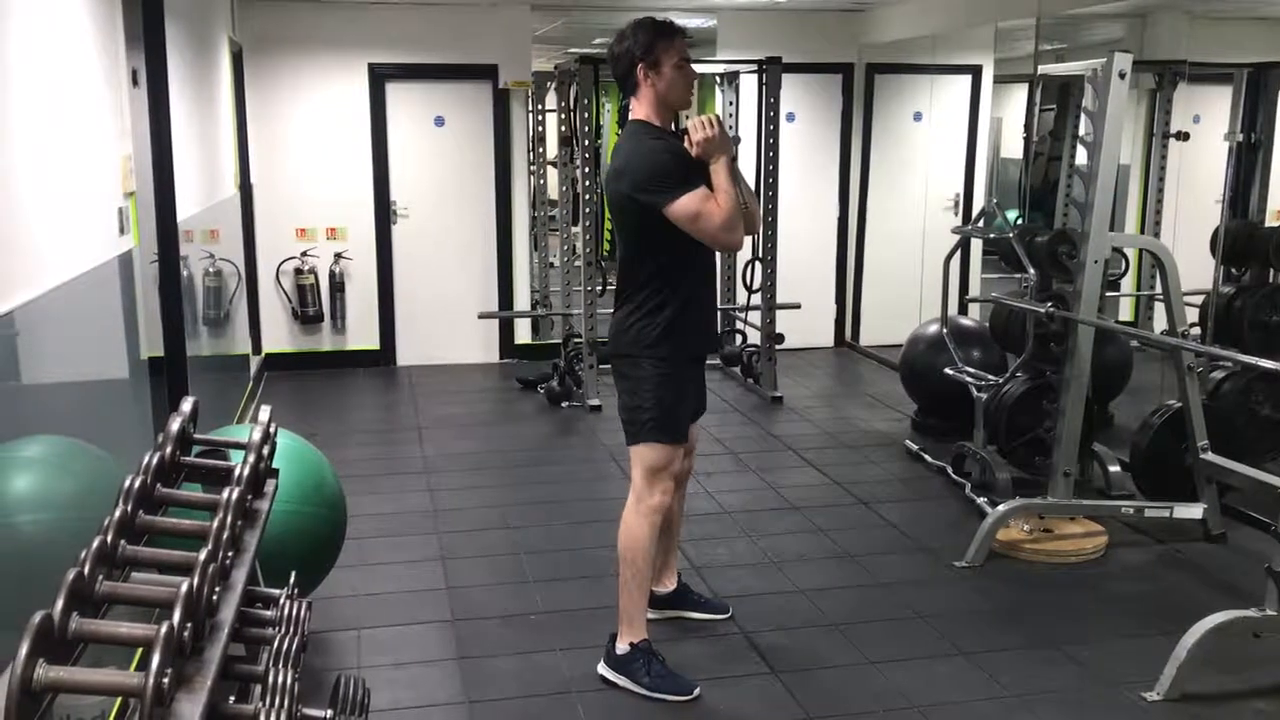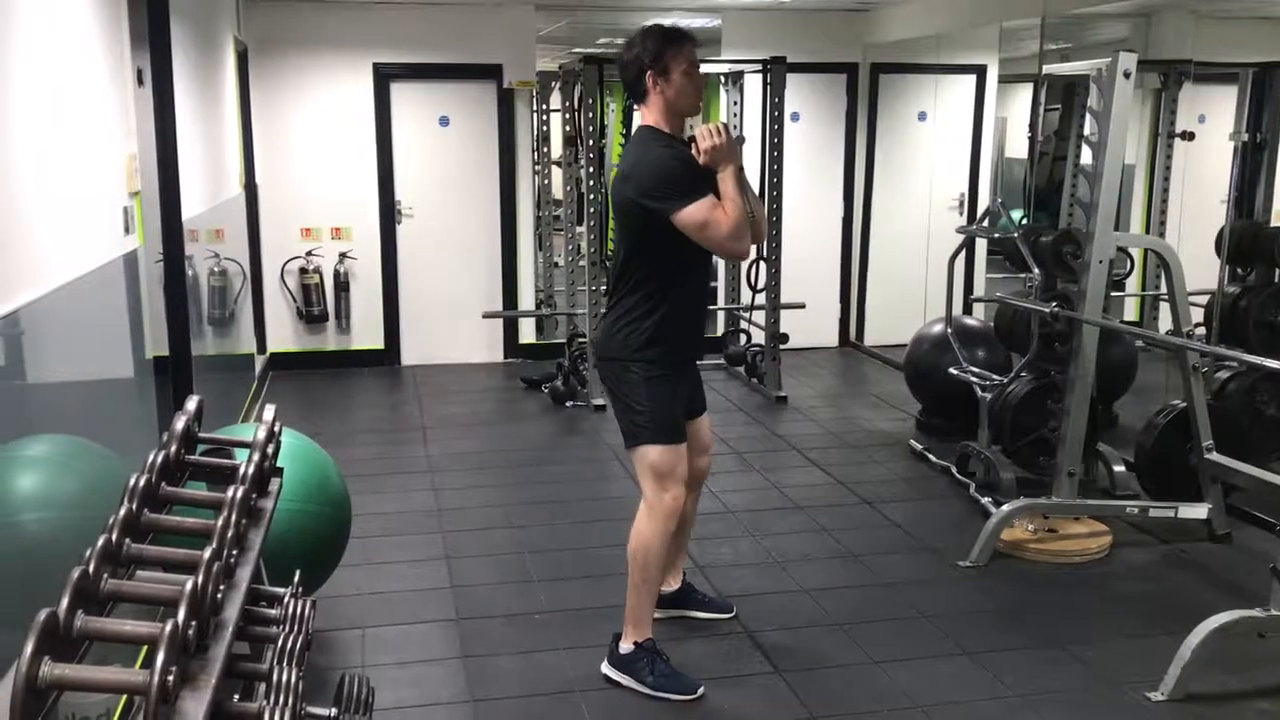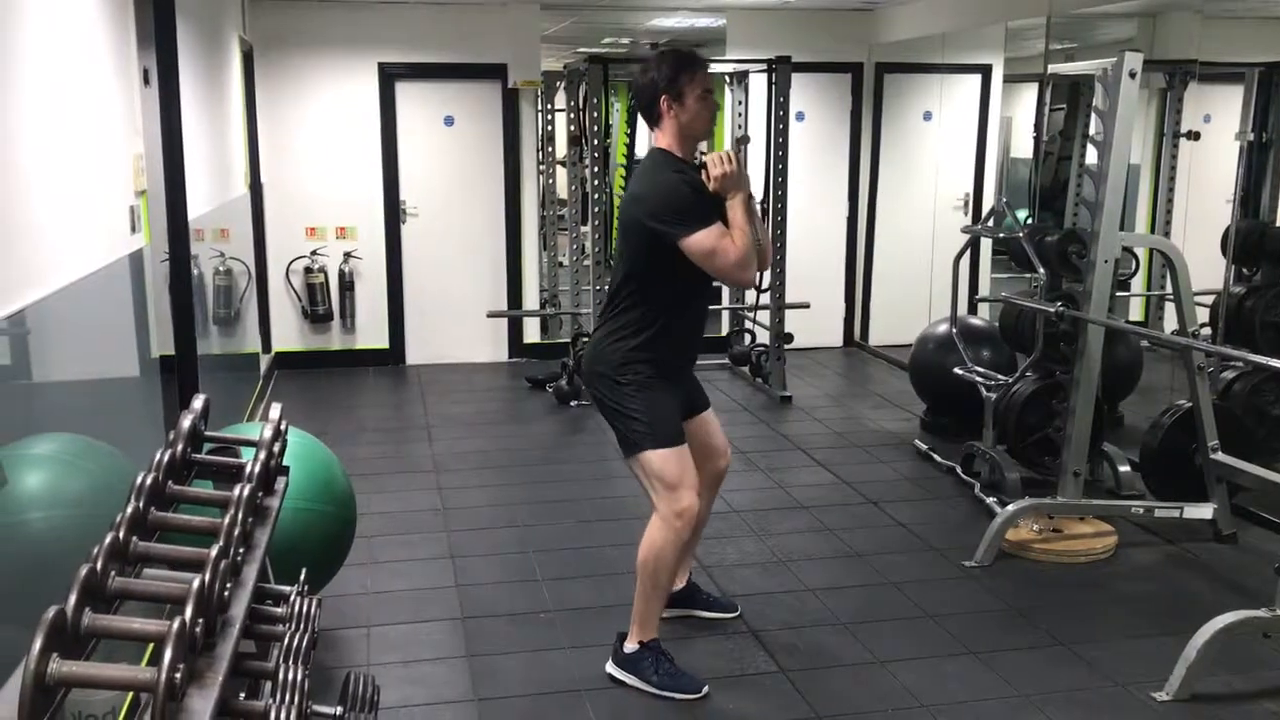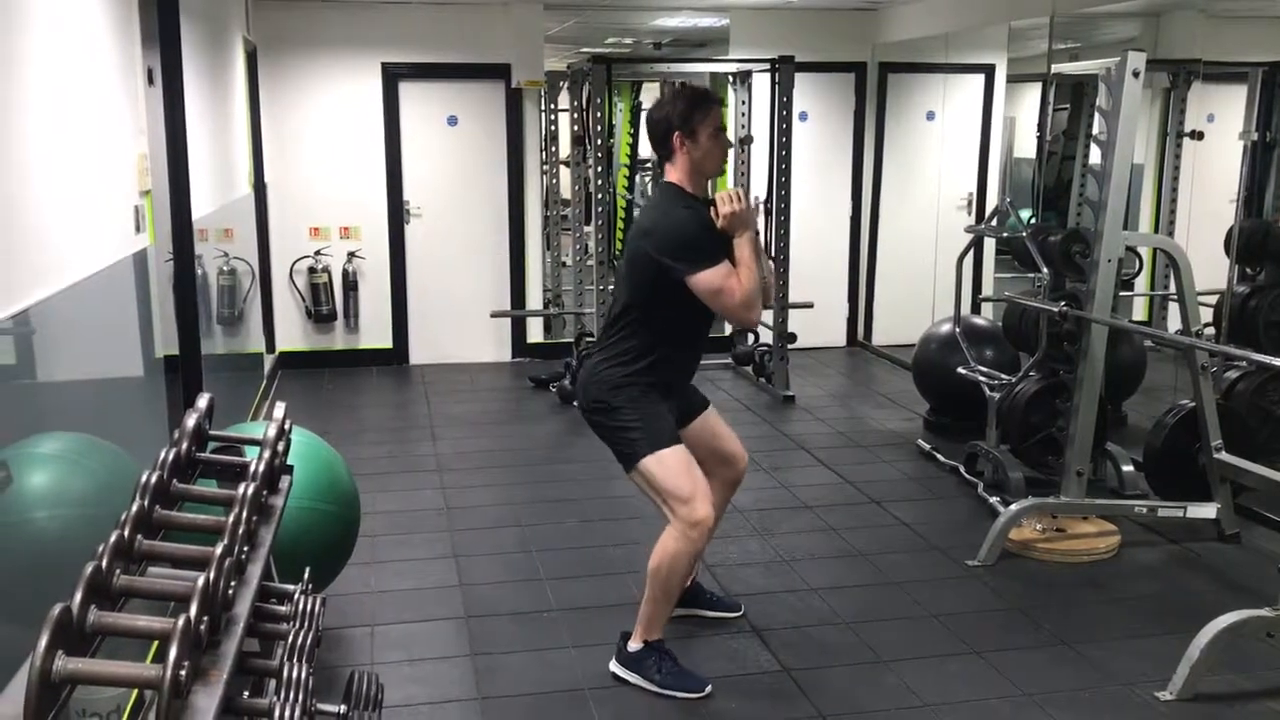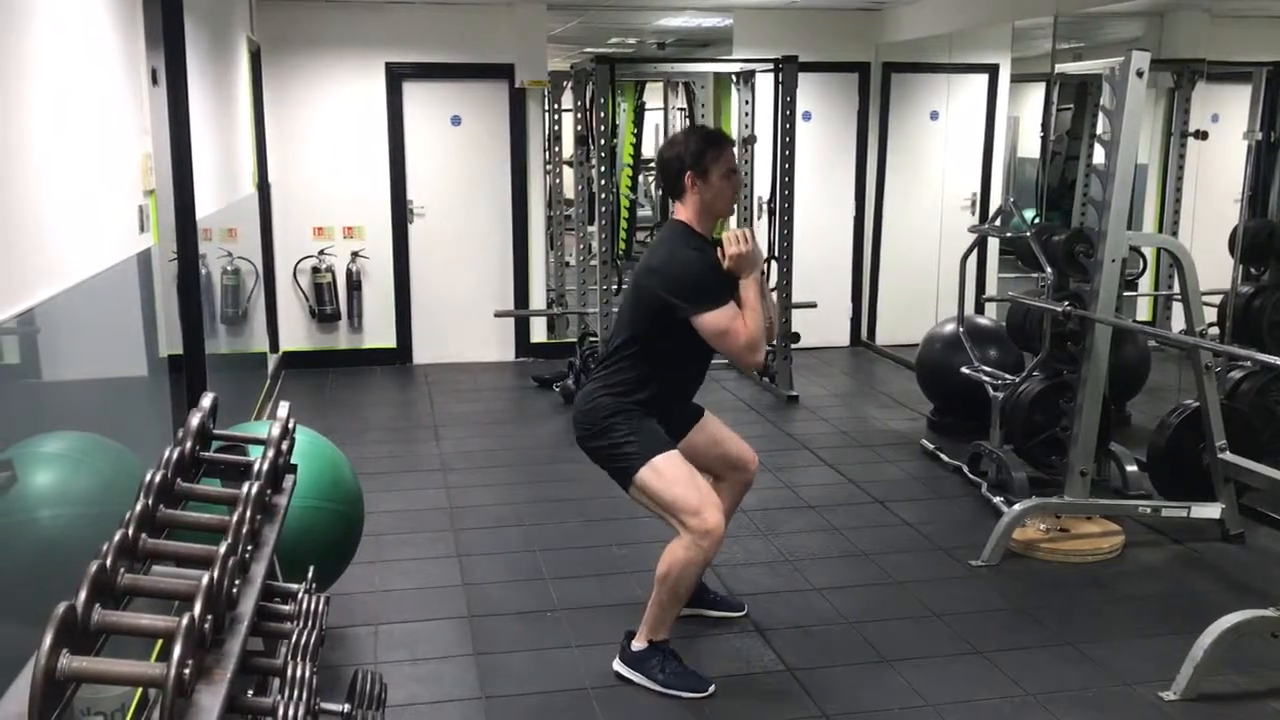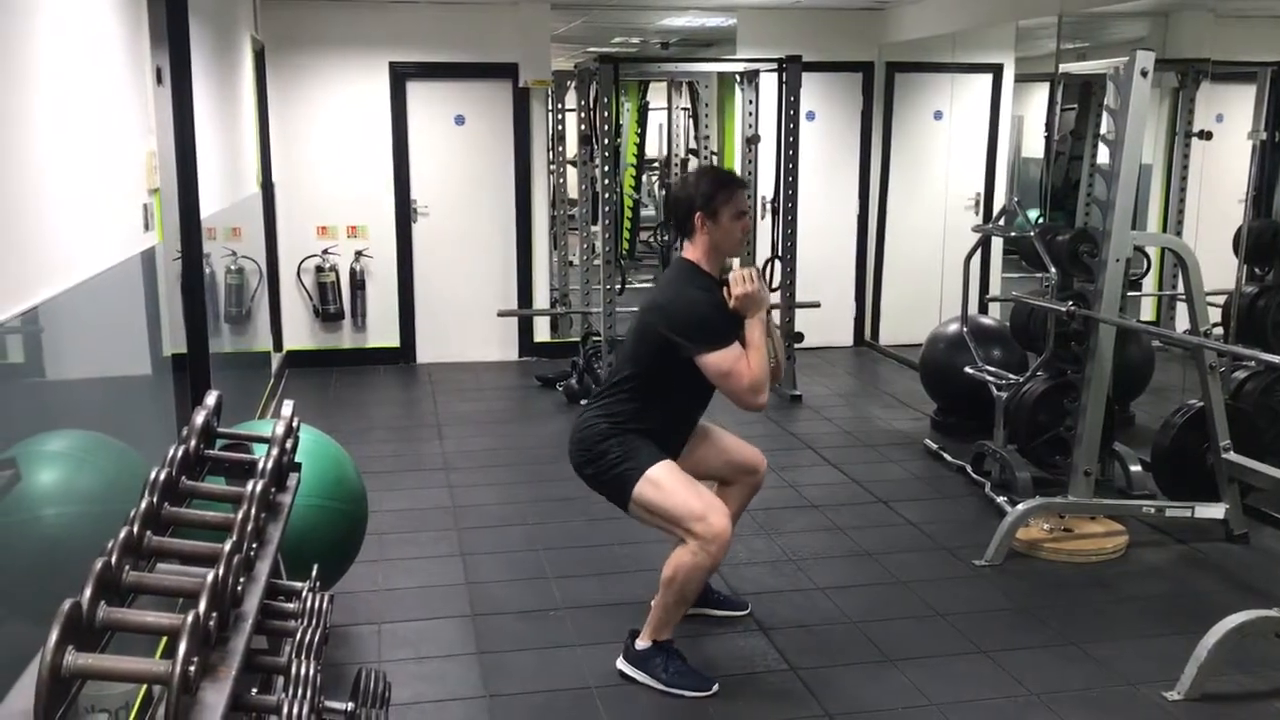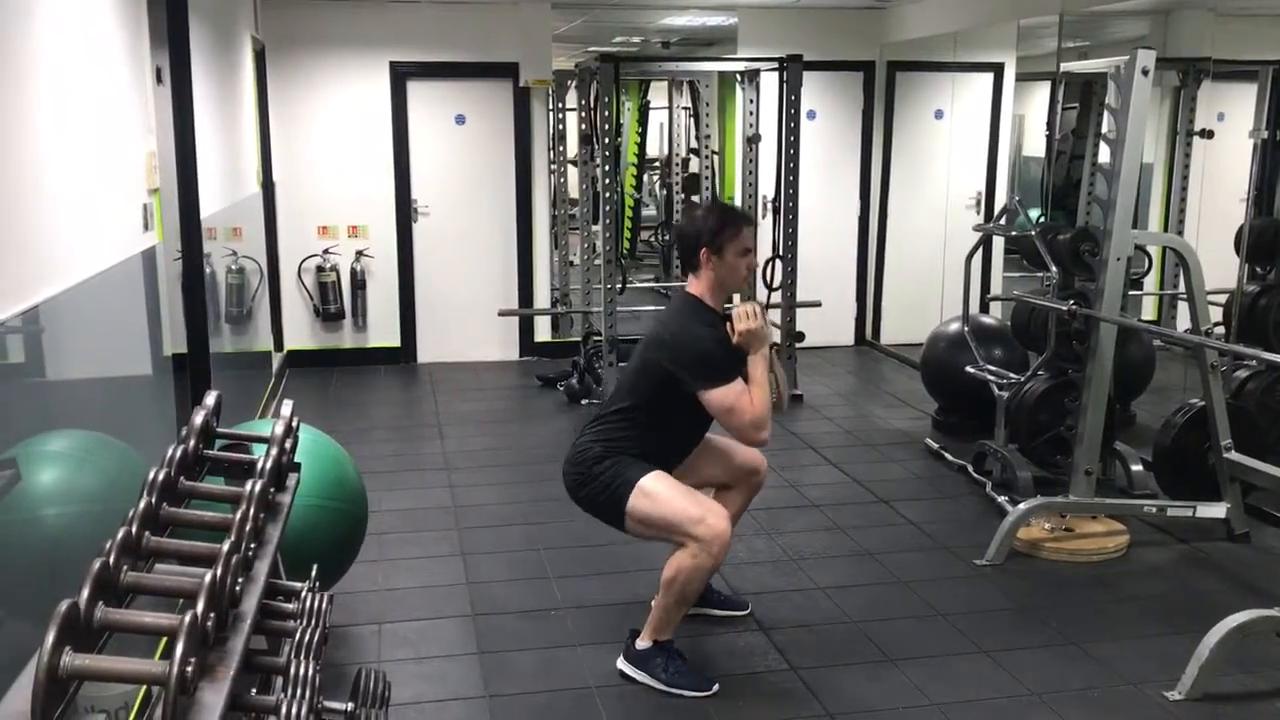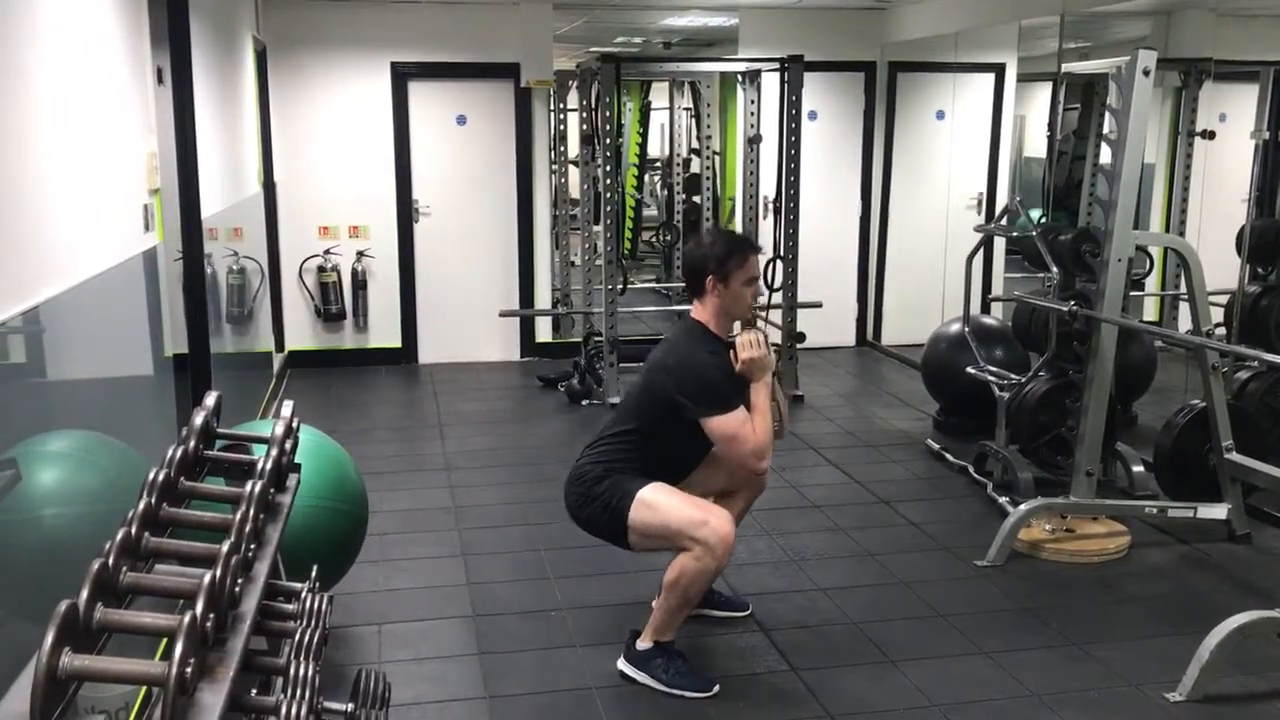
dt=0.4s
person 1, frame 1
left shoulder: (672, 146)
right shoulder: (646, 155)
left elbow: (749, 221)
right elbow: (725, 233)
left wrist: (722, 160)
right wrist: (718, 160)
left hip: (678, 340)
right hip: (652, 347)
left knee: (678, 472)
right knee: (653, 489)
left ankle: (665, 587)
right ankle: (627, 648)
person 1, frame 2
left shoulder: (679, 152)
right shoulder: (655, 162)
left elbow: (754, 232)
right elbow: (732, 242)
left wrist: (729, 169)
right wrist: (725, 169)
left hip: (669, 345)
right hip: (640, 351)
left knee: (696, 467)
right knee: (665, 493)
left ankle: (671, 586)
right ankle: (632, 650)
person 1, frame 3
left shoulder: (688, 177)
right shoulder: (664, 187)
left elbow: (759, 259)
right elbow: (738, 270)
left wrist: (737, 195)
right wrist: (734, 195)
left hip: (663, 358)
right hip: (628, 367)
left knee: (713, 464)
right knee: (679, 502)
left ankle: (676, 586)
right ankle: (636, 649)
person 1, frame 4
left shoulder: (698, 210)
right shoulder: (674, 222)
left elbow: (759, 296)
right elbow: (744, 311)
left wrist: (744, 233)
right wrist: (742, 235)
left hip: (659, 377)
right hip: (620, 388)
left knee: (730, 464)
right knee: (695, 512)
left ankle: (681, 586)
right ankle: (640, 648)
person 1, frame 5
left shoulder: (701, 248)
right shoulder: (681, 262)
left elbow: (762, 333)
right elbow: (749, 353)
left wrist: (748, 273)
right wrist: (747, 275)
left hip: (656, 401)
right hip: (614, 414)
left knee: (741, 466)
right knee: (704, 523)
left ankle: (685, 586)
right ankle: (643, 649)
person 1, frame 6
left shoulder: (706, 286)
right shoulder: (688, 301)
left elbow: (770, 370)
right elbow: (754, 394)
left wrist: (754, 313)
right wrist: (755, 316)
left hip: (653, 427)
right hip: (610, 441)
left knee: (751, 467)
right knee: (711, 528)
left ankle: (688, 585)
right ankle: (647, 648)
person 1, frame 7
left shoulder: (706, 318)
right shoulder: (692, 336)
left elbow: (754, 421)
right elbow: (755, 428)
left wrist: (752, 348)
right wrist: (757, 351)
left hip: (645, 451)
right hip: (601, 466)
left knee: (751, 468)
right knee: (711, 529)
left ankle: (687, 587)
right ankle: (647, 648)
person 1, frame 8
left shoulder: (708, 343)
right shoulder: (696, 362)
left elbow: (766, 435)
right elbow: (757, 456)
left wrist: (759, 374)
right wrist: (760, 379)
left hip: (640, 471)
right hip: (601, 487)
left knee: (748, 478)
right knee: (714, 532)
left ankle: (689, 588)
right ankle: (647, 649)
